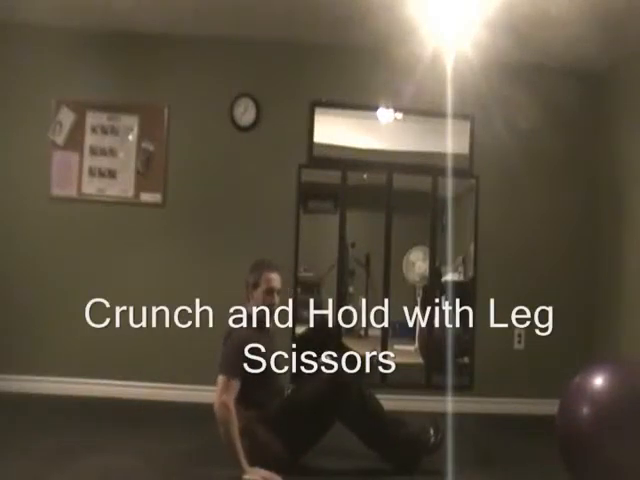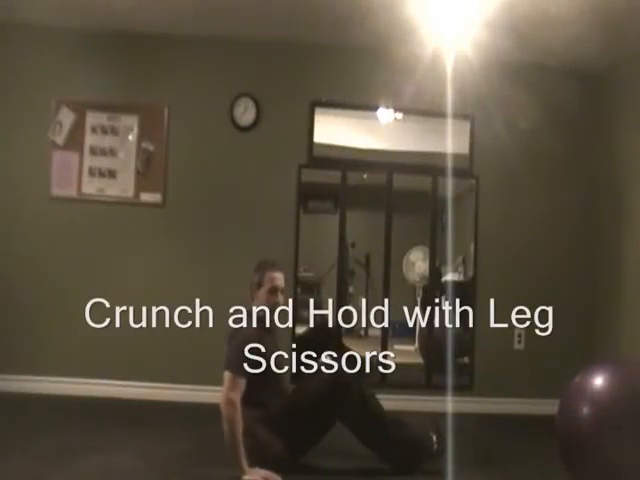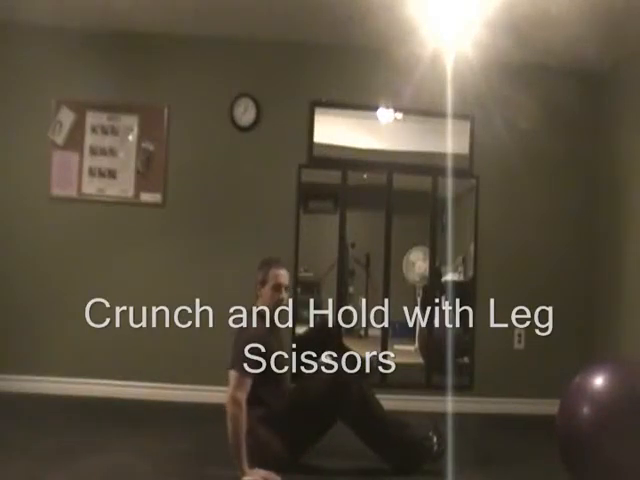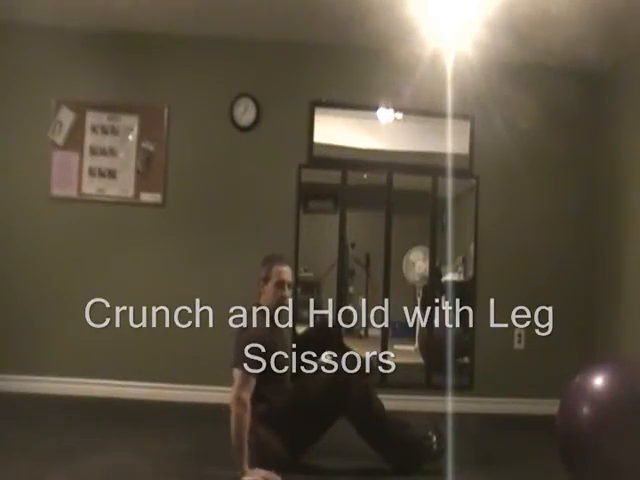
dt=0.1s
person 1, frame 1
left shoulder: (262, 331)
right shoulder: (241, 338)
right elbow: (223, 403)
left hip: (278, 423)
right hip: (270, 445)
right knee: (338, 381)
right ankle: (405, 448)
person 1, frame 2
left shoulder: (266, 328)
right shoulder: (246, 336)
right elbow: (229, 400)
left hip: (278, 424)
right hip: (270, 444)
right knee: (340, 382)
right ankle: (408, 450)
person 1, frame 3
left shoulder: (271, 326)
right shoulder: (252, 335)
right elbow: (235, 400)
left hip: (280, 422)
right hip: (271, 443)
right knee: (341, 381)
right ankle: (408, 451)
person 1, frame 4
left shoulder: (274, 321)
right shoulder: (255, 332)
right elbow: (239, 398)
left hip: (284, 419)
right hip: (274, 439)
right knee: (346, 379)
right ankle: (409, 450)
